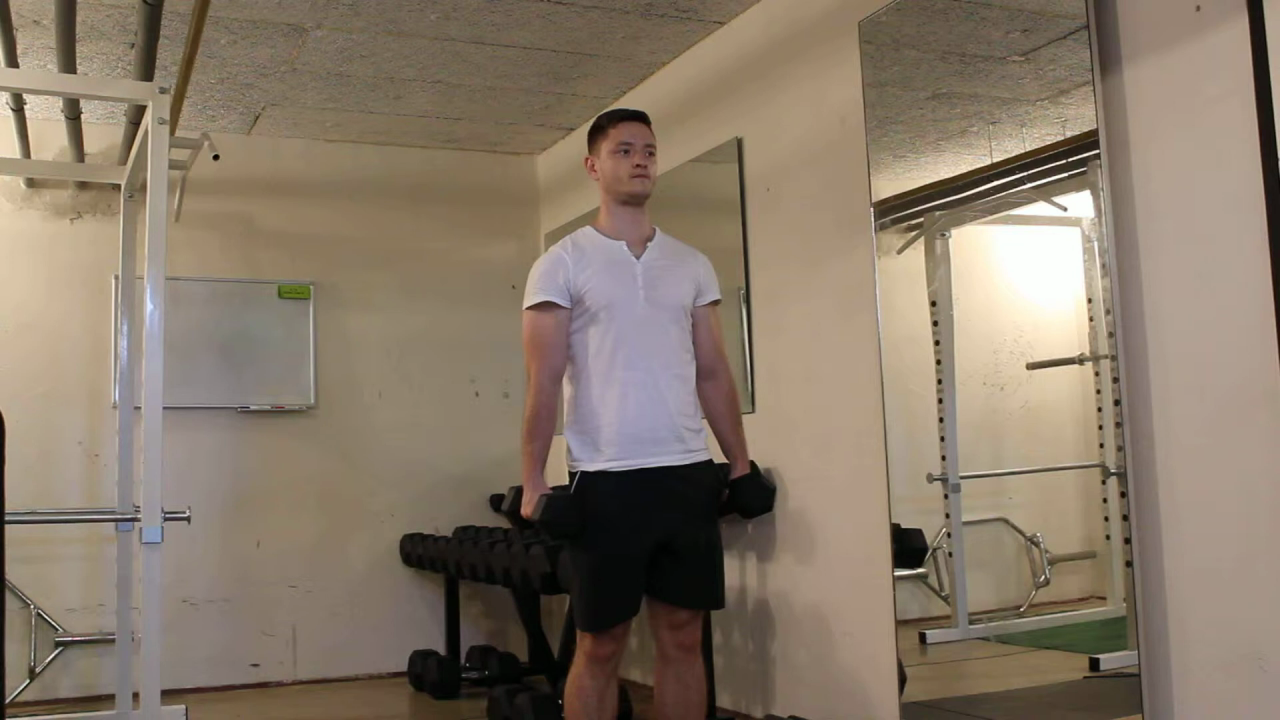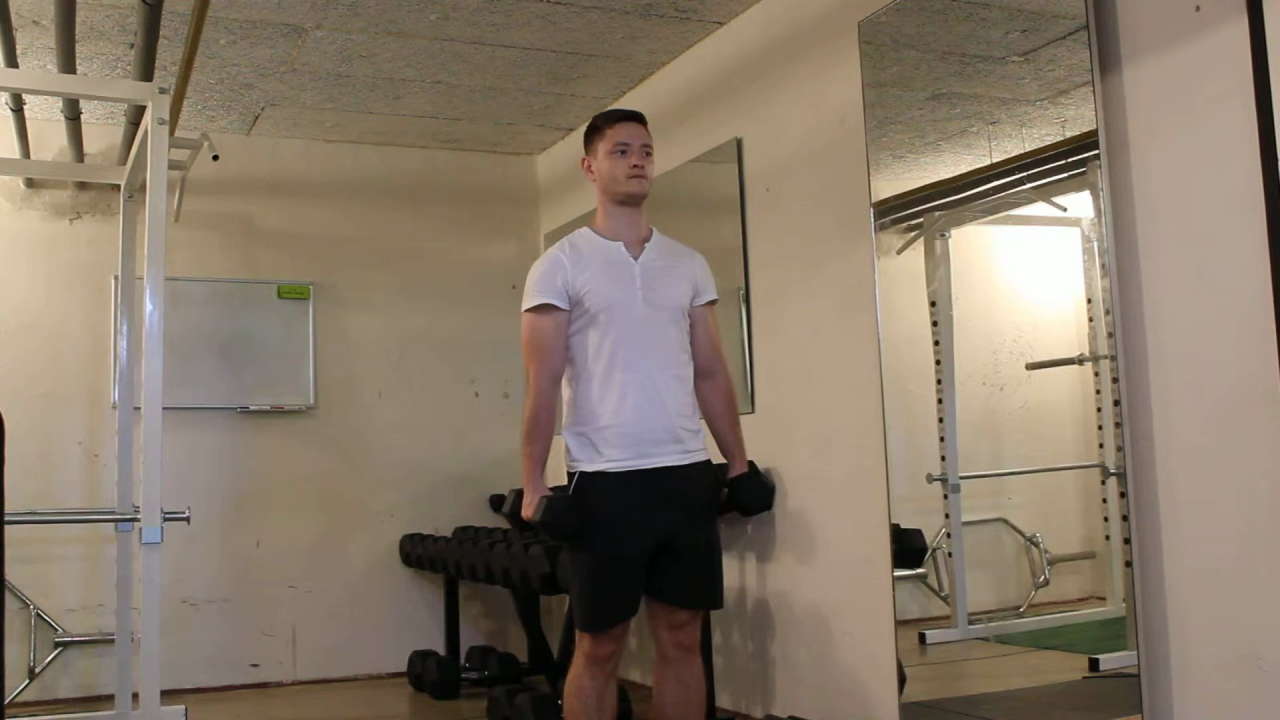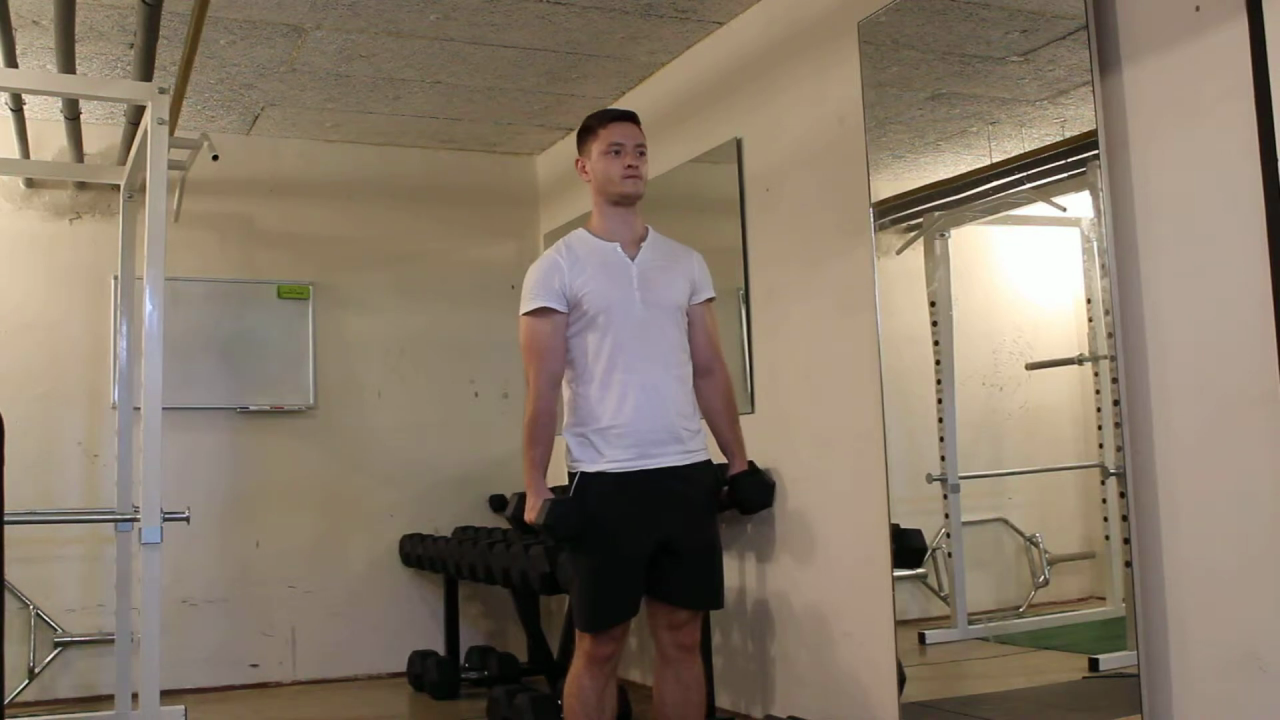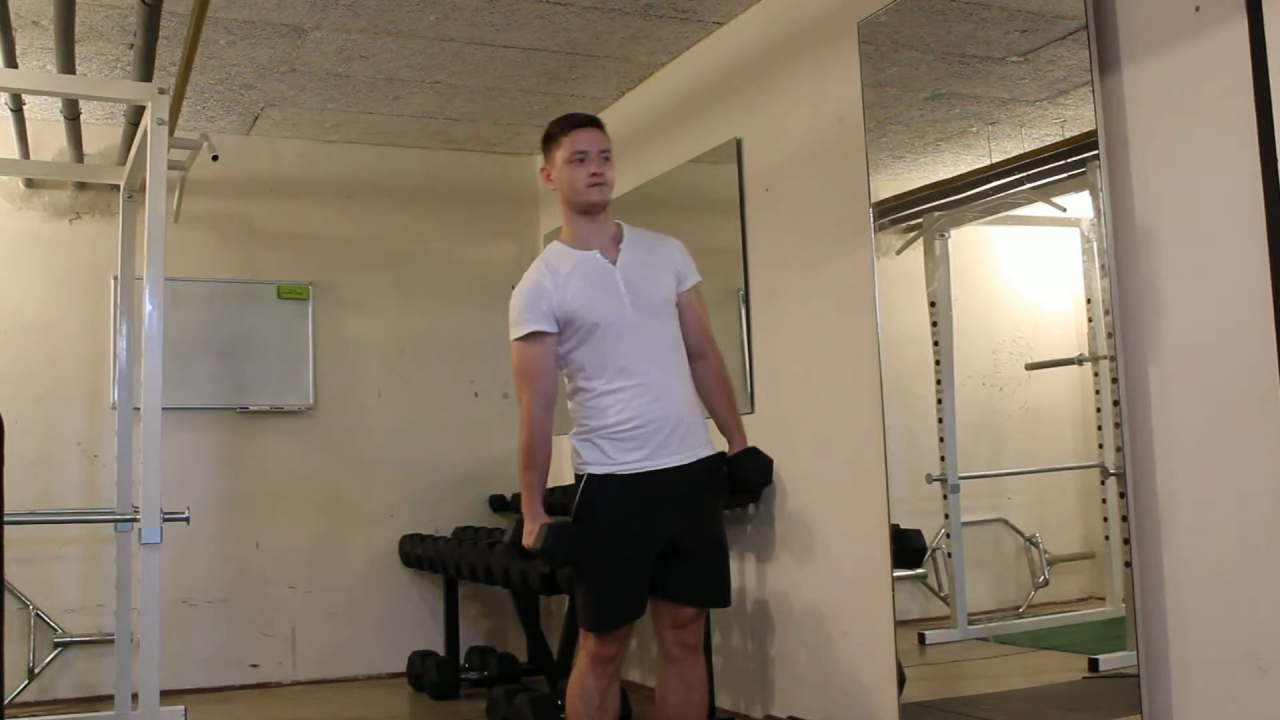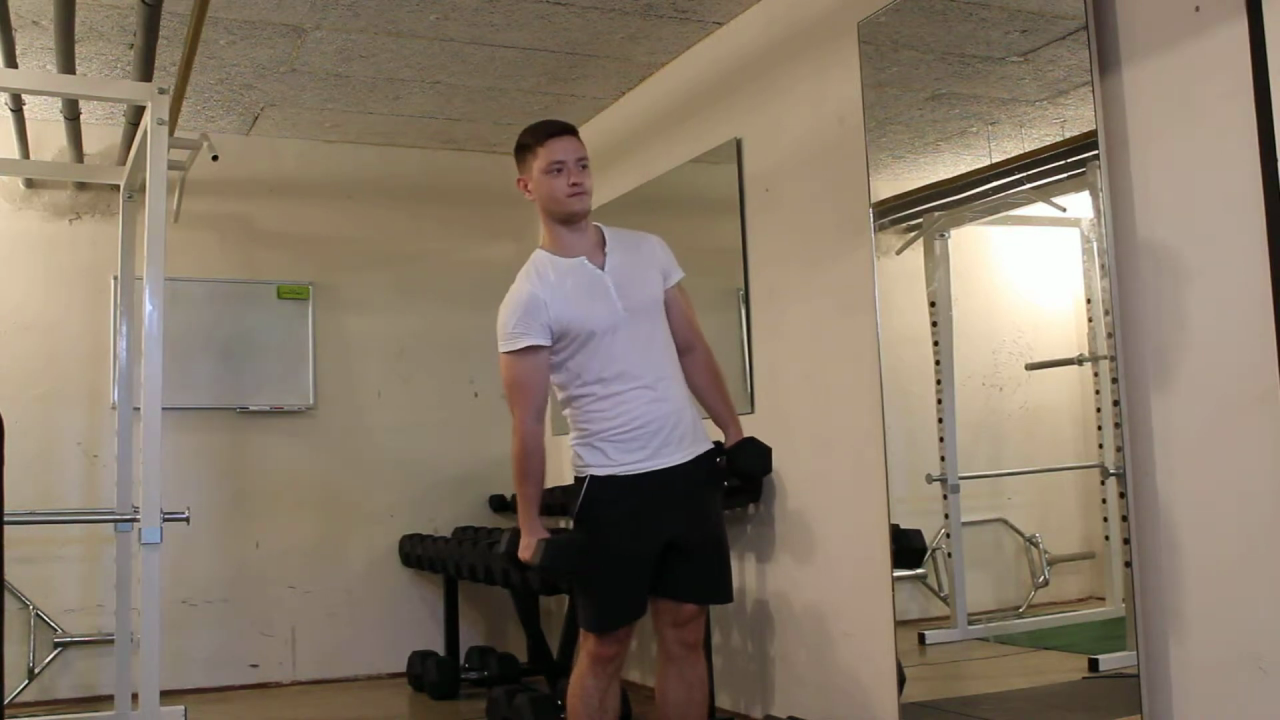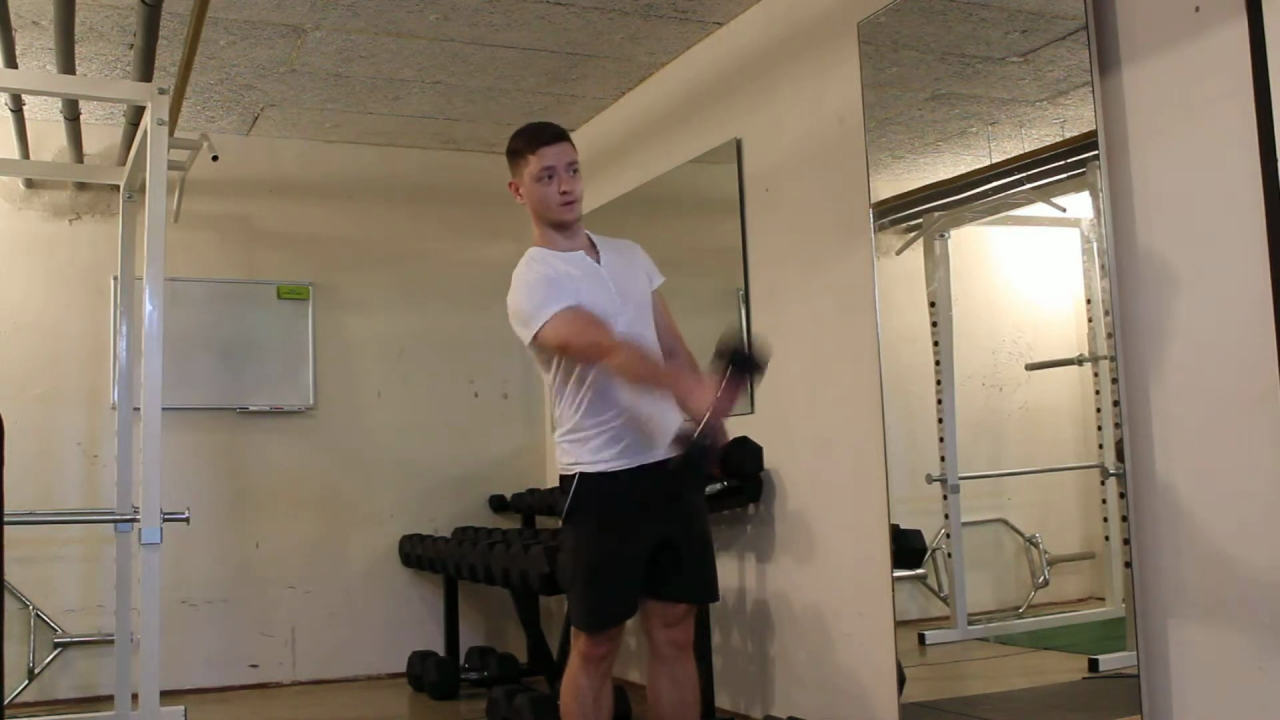
dt=0.4s
person 1, frame 1
left shoulder: (691, 264)
right shoulder: (563, 263)
left elbow: (713, 373)
right elbow: (544, 381)
left wrist: (741, 462)
right wrist: (533, 480)
left hip: (688, 473)
right hip: (607, 479)
left knee: (683, 637)
right knee: (600, 645)
person 1, frame 2
left shoulder: (688, 264)
right shoulder: (560, 265)
left elbow: (711, 373)
right elbow: (543, 384)
left wrist: (739, 462)
right wrist: (533, 484)
left hip: (687, 474)
right hip: (605, 481)
left knee: (682, 636)
right knee: (600, 645)
person 1, frame 3
left shoulder: (685, 262)
right shoulder: (557, 267)
left elbow: (709, 370)
right elbow: (543, 388)
left wrist: (739, 459)
right wrist: (535, 487)
left hip: (686, 474)
right hip: (606, 480)
left knee: (681, 637)
right knee: (599, 646)
person 1, frame 4
left shoulder: (667, 252)
right shoulder: (542, 285)
left elbow: (703, 356)
right elbow: (536, 408)
left wrist: (738, 441)
right wrist: (533, 510)
left hip: (691, 471)
right hip: (613, 483)
left knee: (685, 635)
right knee: (603, 646)
person 1, frame 5
left shoulder: (648, 251)
right shoulder: (530, 296)
left elbow: (691, 349)
right elbow: (528, 423)
left wrist: (734, 431)
right wrist: (530, 523)
left hip: (690, 468)
right hip: (614, 485)
left knee: (685, 633)
right knee: (604, 647)
person 1, frame 6
left shoulder: (629, 256)
right shoulder: (534, 283)
left elbow: (672, 350)
right elbow: (608, 350)
left wrist: (716, 431)
right wrist: (689, 394)
left hip: (672, 466)
right hip: (603, 479)
left knee: (674, 633)
right knee: (595, 646)
